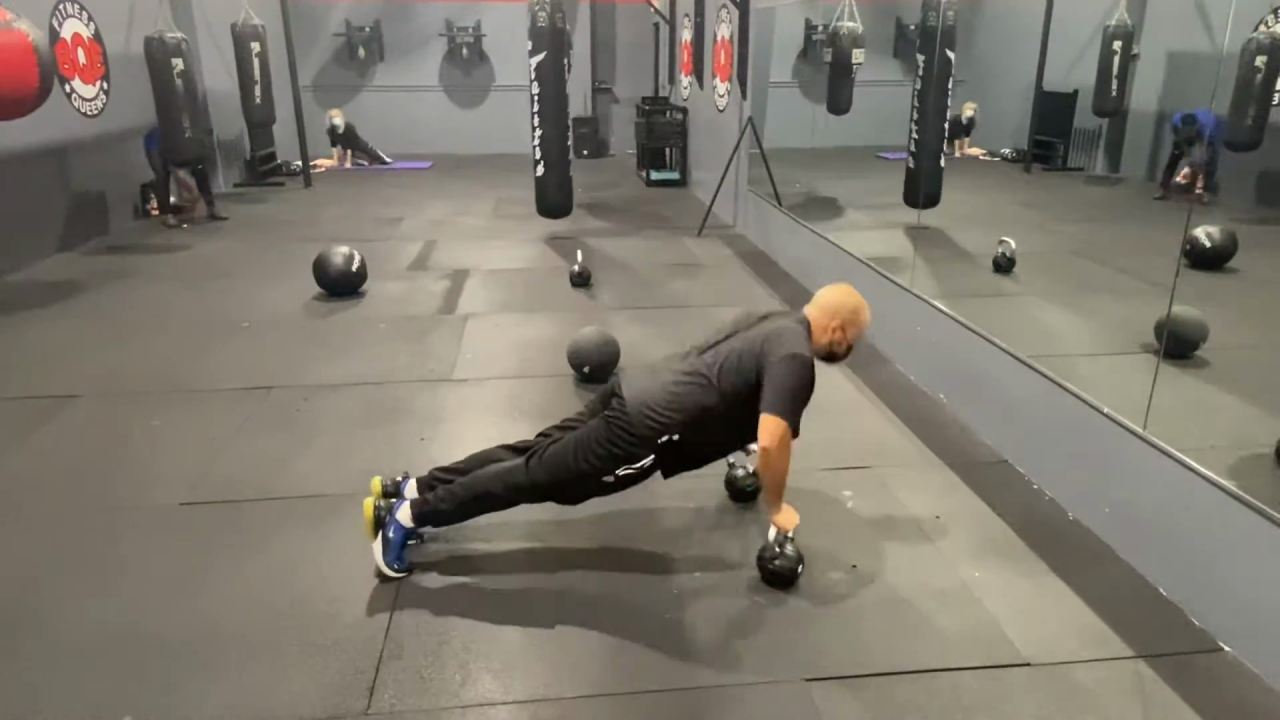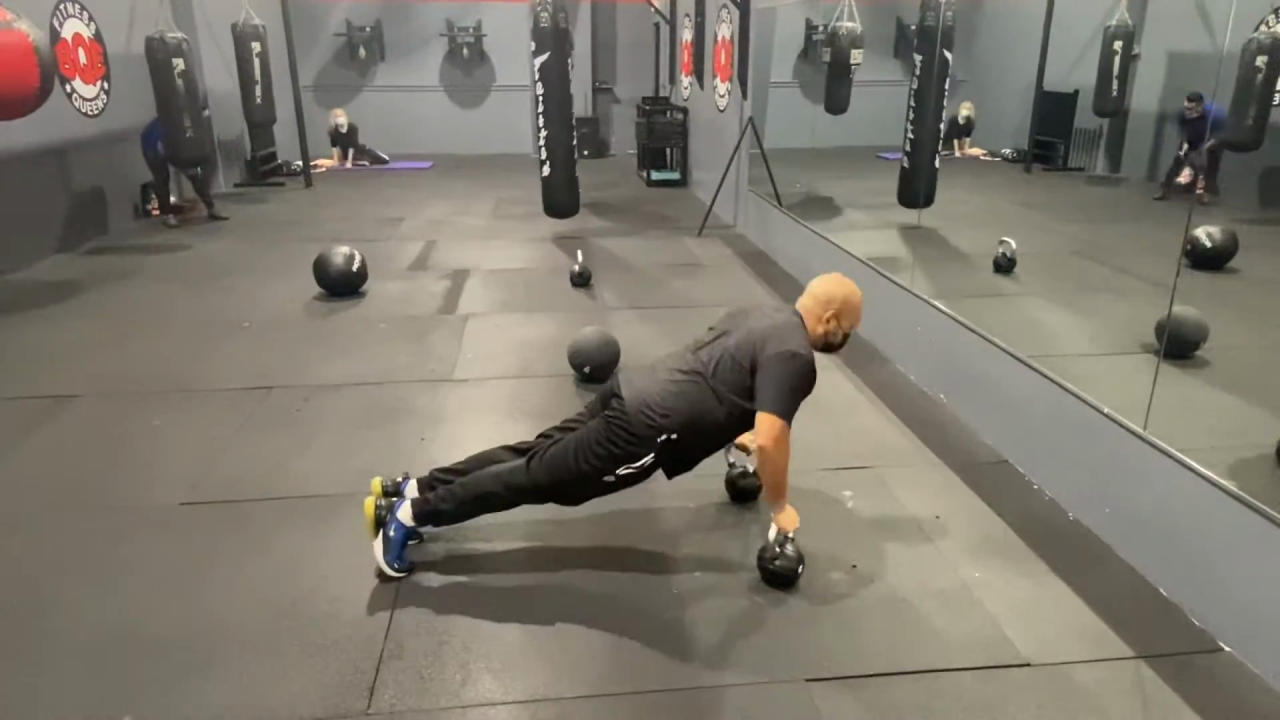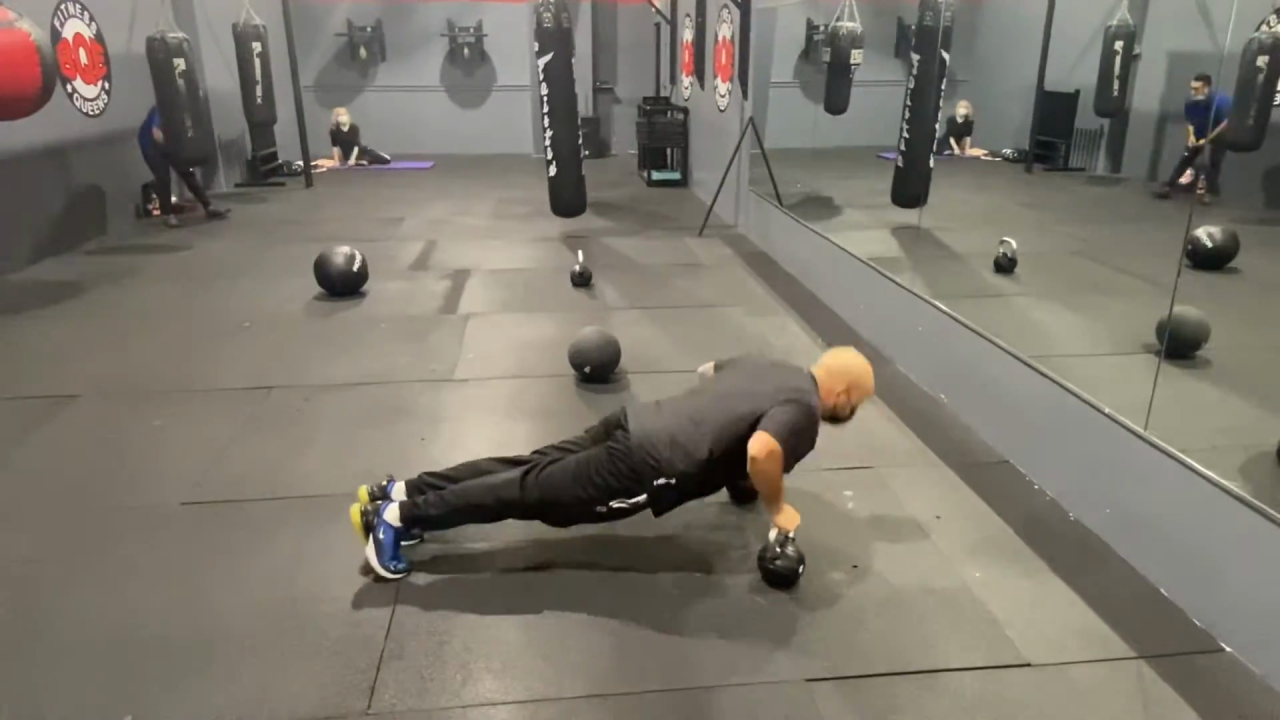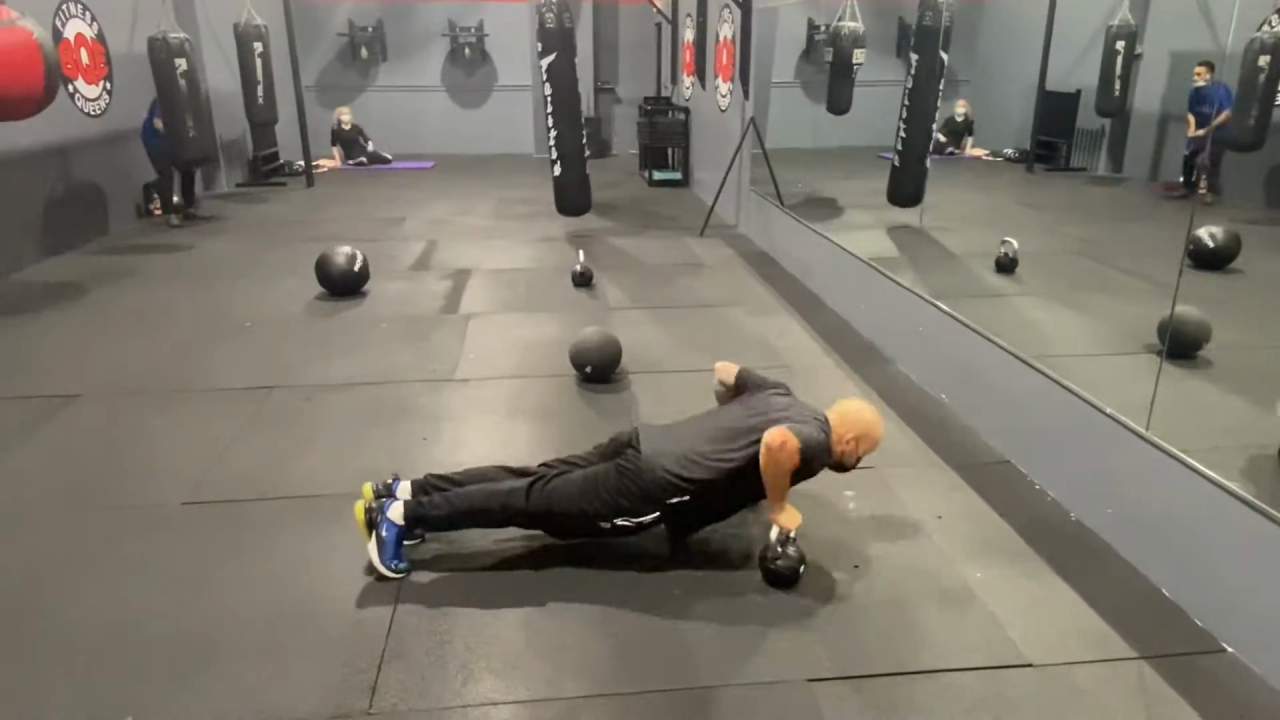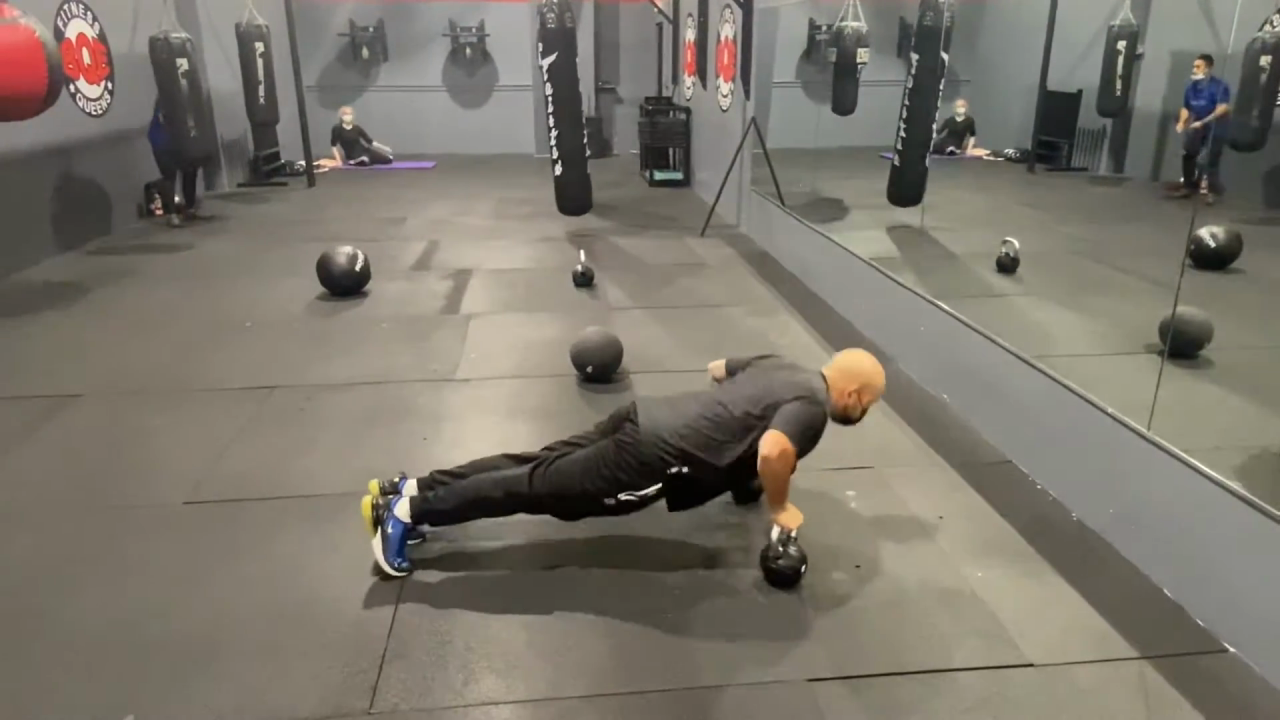
dt=0.2s
person 1, frame 1
left shoulder: (773, 321)
right shoulder: (795, 359)
right elbow: (774, 442)
left wrist: (737, 435)
right wrist: (777, 508)
left hip: (634, 394)
right hip: (644, 432)
left knee: (529, 457)
right knee: (536, 478)
left ankle: (408, 490)
right ankle: (410, 515)
person 1, frame 2
left shoulder: (767, 316)
right shoulder: (794, 356)
right elbow: (769, 439)
left wrist: (734, 435)
right wrist: (779, 508)
left hip: (631, 392)
right hip: (643, 430)
left knee: (530, 459)
right knee: (534, 480)
left ankle: (408, 488)
right ankle: (408, 513)
person 1, frame 3
left shoulder: (779, 372)
right shoulder: (801, 413)
left elbow: (710, 369)
right elbow: (762, 450)
right wrist: (776, 508)
left hip: (634, 426)
right hip: (643, 469)
left knee: (527, 473)
right knee: (532, 495)
left ankle: (398, 492)
right ankle: (399, 516)
person 1, frame 4
left shoulder: (785, 400)
right shoulder: (813, 440)
left elbow: (725, 369)
right elbow: (777, 445)
right wrist: (778, 507)
left hip: (644, 445)
right hip: (649, 486)
left knee: (533, 483)
right knee: (535, 504)
left ankle: (402, 492)
right ankle: (403, 512)
person 1, frame 5
left shoulder: (787, 370)
right shoulder: (811, 407)
left elbow: (718, 367)
right elbow: (773, 453)
right wrist: (780, 509)
left hip: (644, 422)
right hip: (651, 460)
left knee: (534, 469)
right knee: (538, 489)
left ankle: (408, 490)
right ankle: (408, 512)
